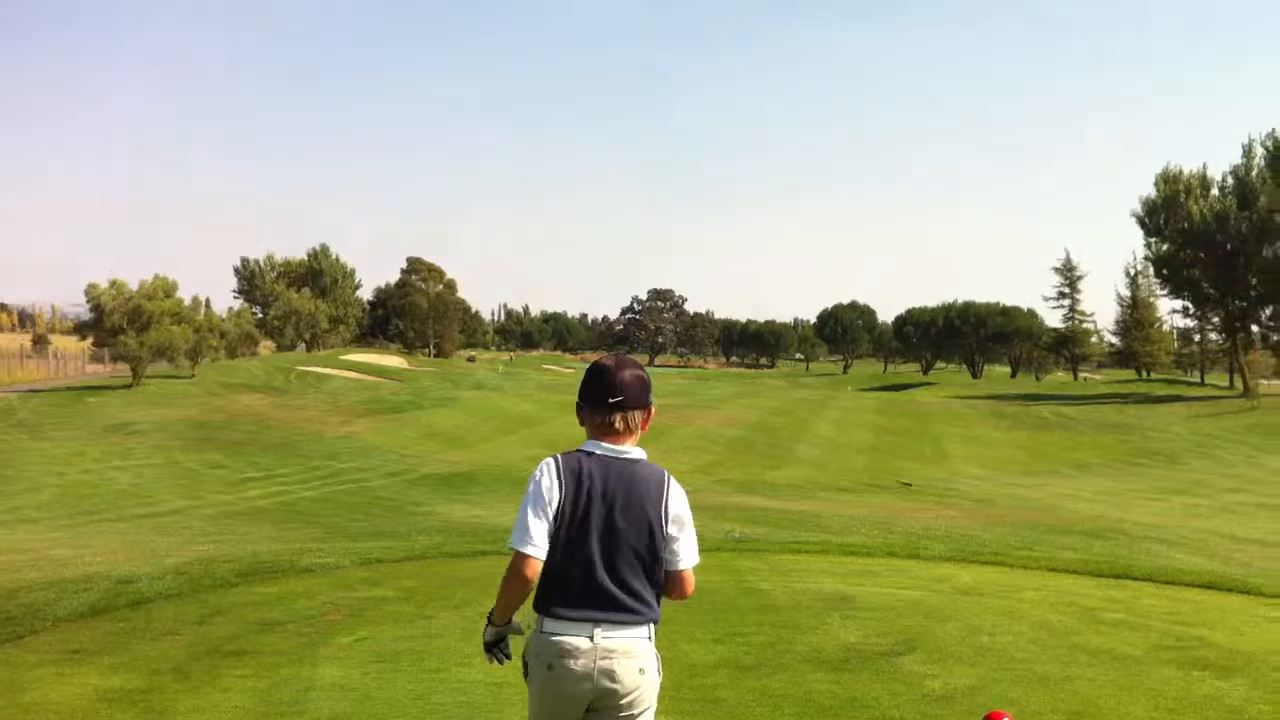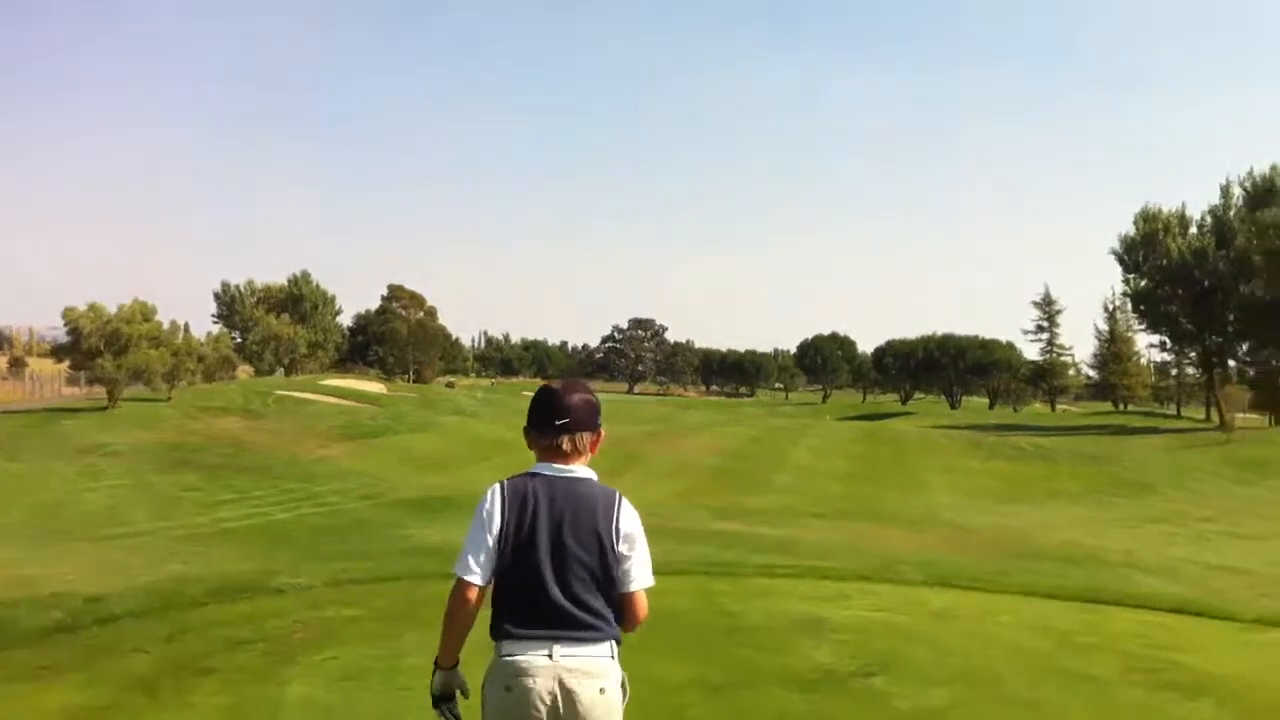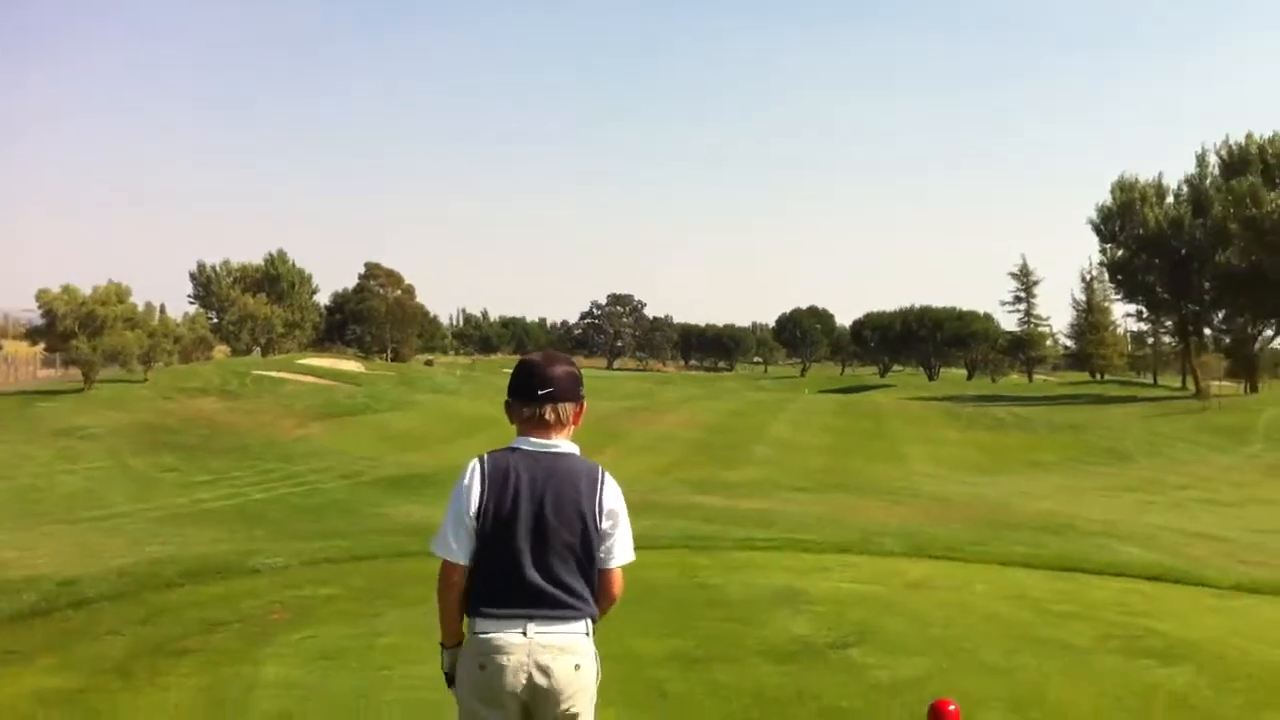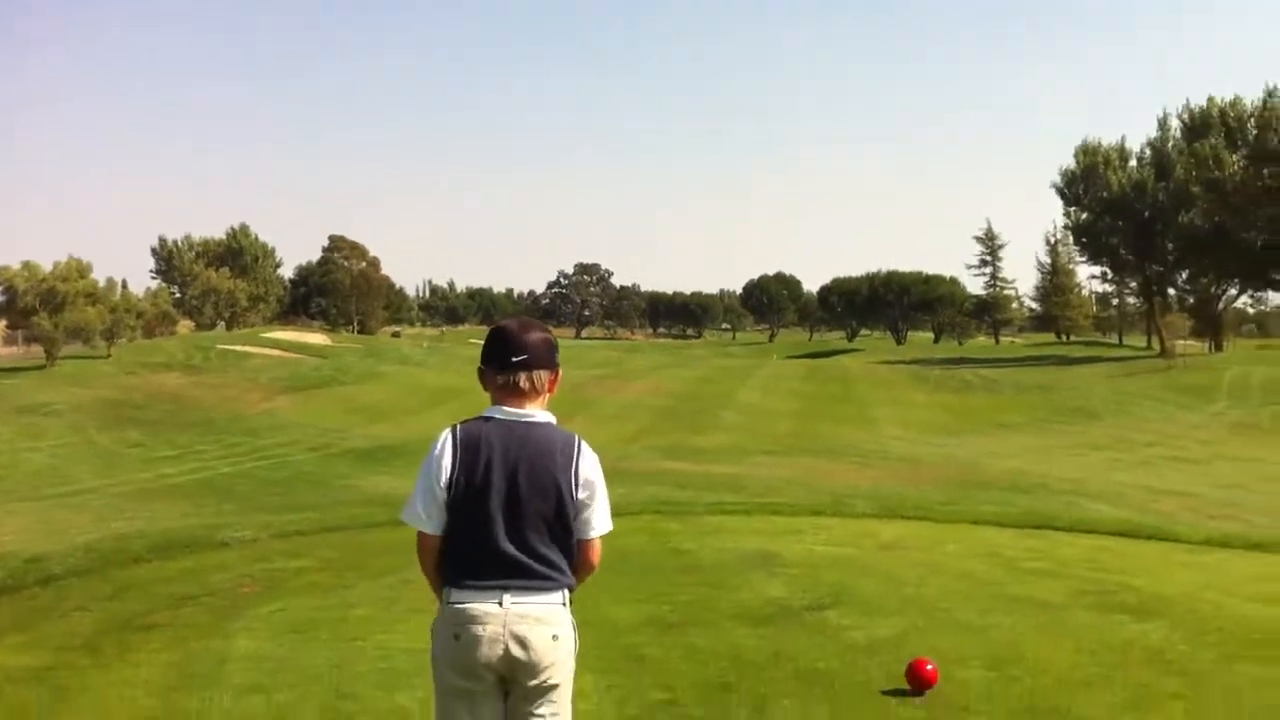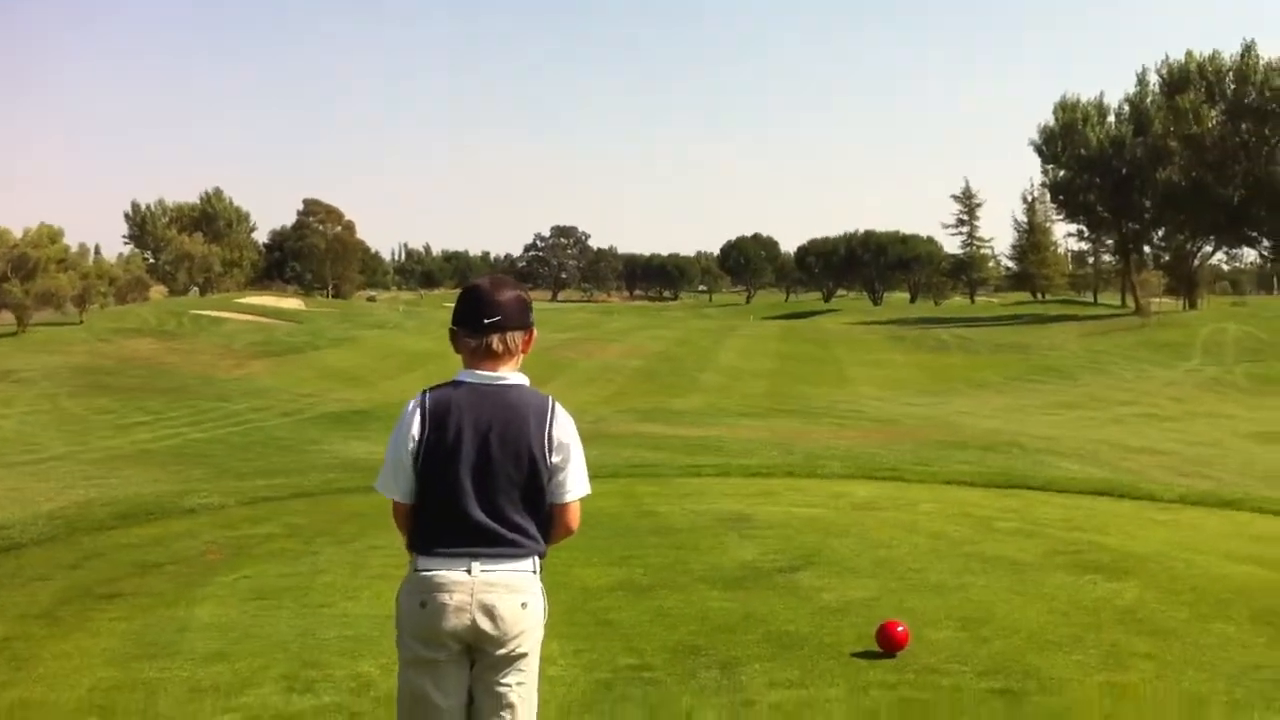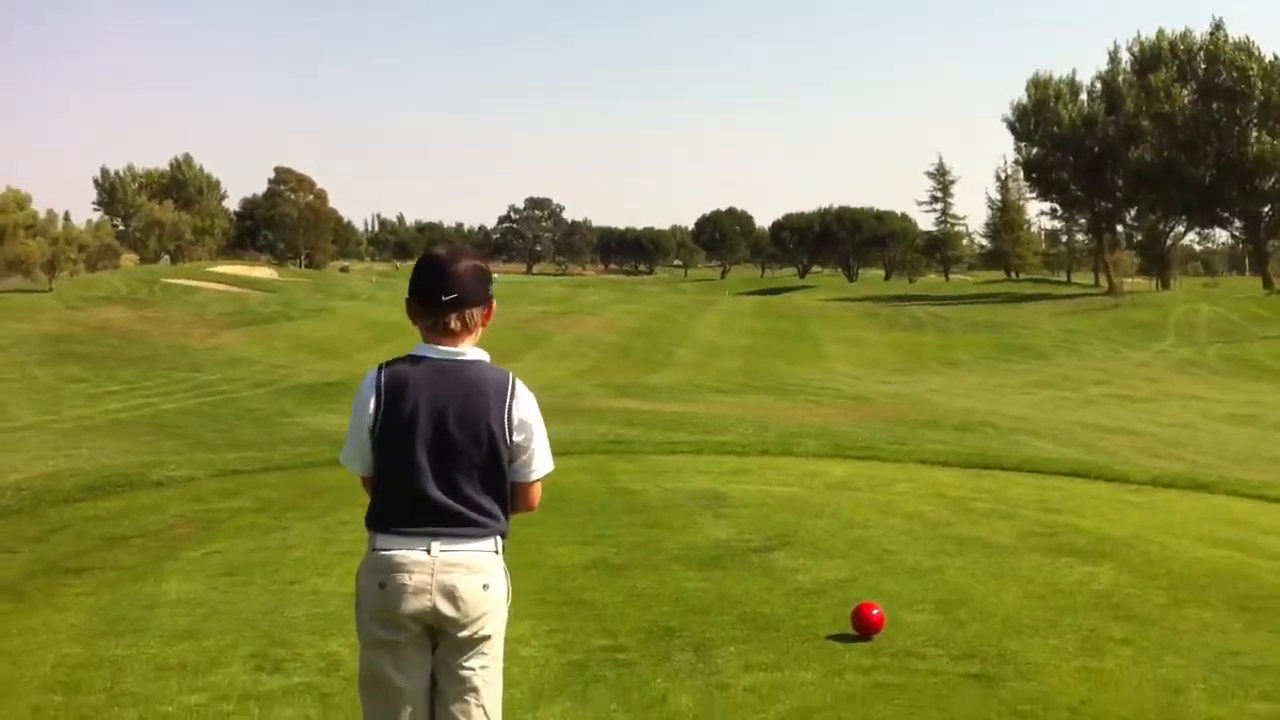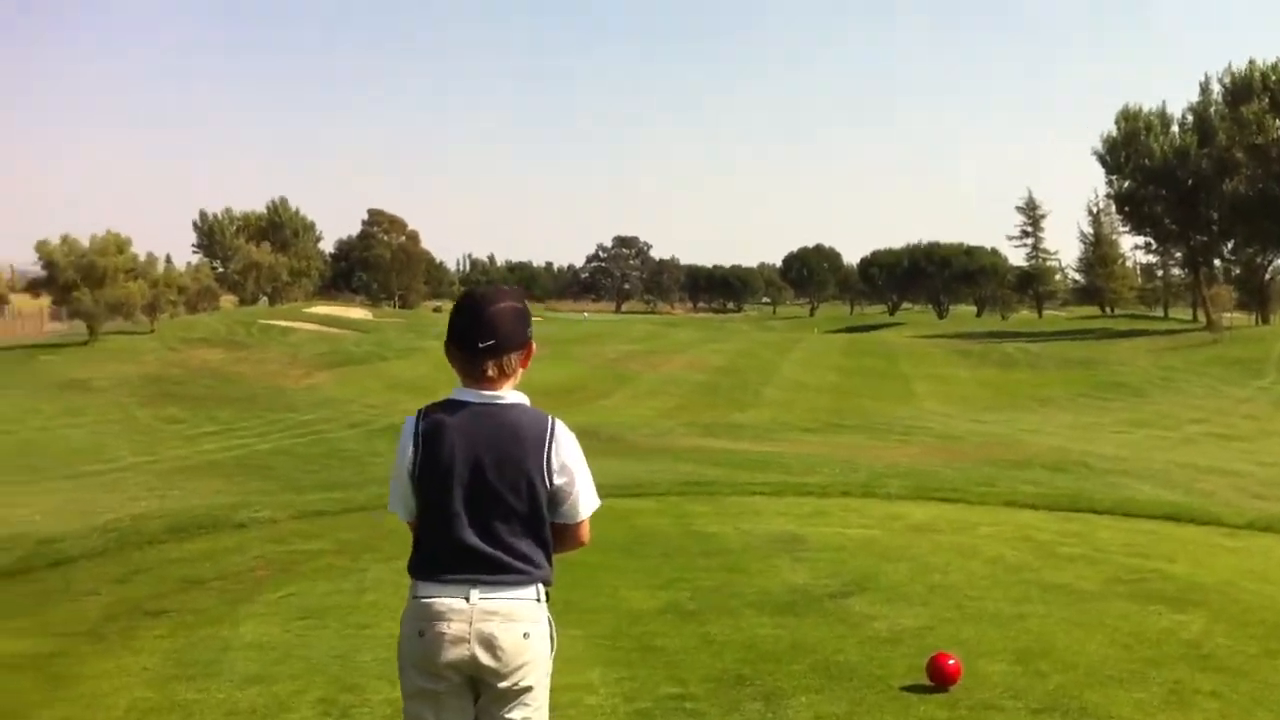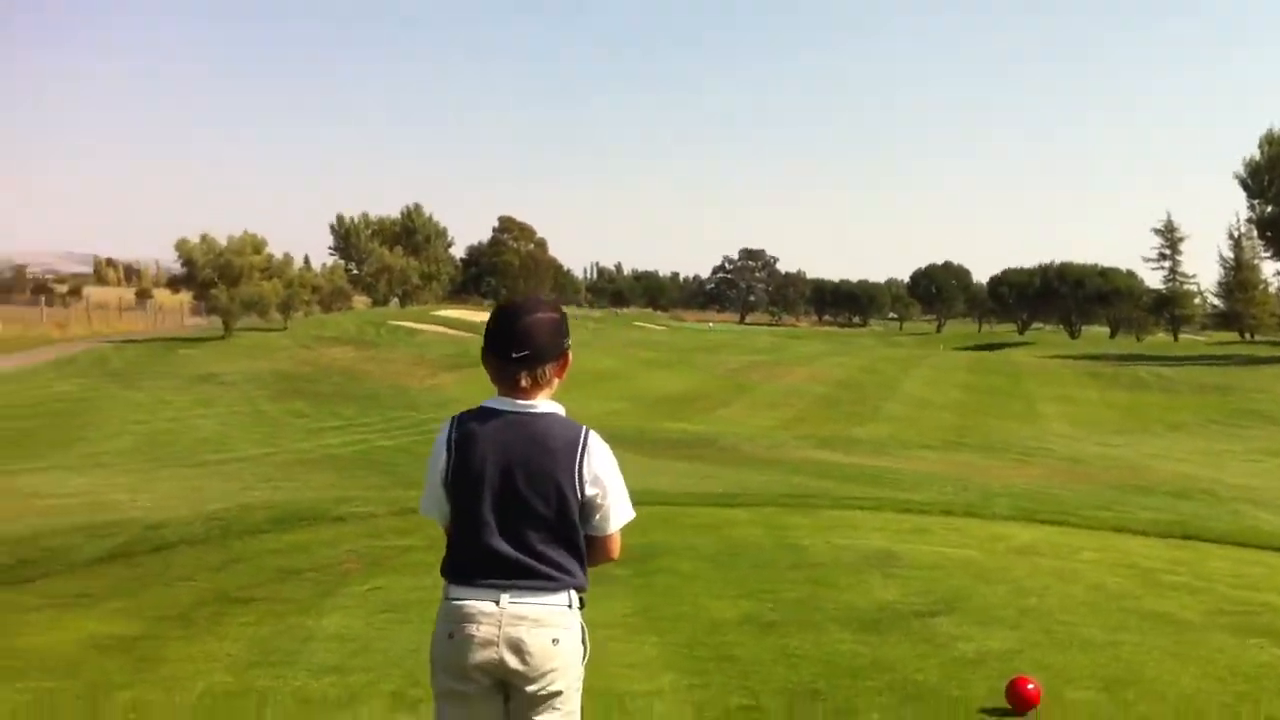
dt=0.3s
person 1, frame 1
left shoulder: (554, 473)
right shoulder: (665, 488)
left elbow: (527, 569)
right elbow: (683, 585)
left wrist: (498, 620)
left hip: (559, 647)
right hip: (630, 652)
person 1, frame 2
left shoulder: (501, 498)
right shoulder: (617, 508)
left elbow: (468, 595)
right elbow: (636, 610)
left wrist: (446, 666)
left hip: (518, 669)
right hip: (594, 672)
person 1, frame 3
left shoulder: (481, 473)
right shoulder: (599, 484)
left elbow: (453, 575)
right elbow: (611, 586)
left wrist: (451, 644)
left hip: (493, 649)
right hip: (569, 651)
person 1, frame 4
left shoulder: (453, 443)
right shoulder: (576, 453)
left elbow: (428, 545)
right elbow: (589, 556)
left hip: (467, 620)
right hip: (544, 621)
person 1, frame 5
left shoulder: (423, 409)
right shoulder: (550, 416)
left elbow: (403, 511)
right elbow: (567, 520)
left hip: (435, 588)
right hip: (513, 590)
person 1, frame 6
left shoulder: (381, 382)
right shoulder: (510, 393)
left elbow: (370, 479)
right elbow: (528, 495)
left hip: (393, 566)
right hip: (474, 570)
person 1, frame 7
left shoulder: (420, 428)
right shoulder: (550, 434)
left elbow: (416, 524)
right elbow: (577, 533)
left hip: (435, 614)
right hip: (517, 616)
person 1, frame 8
left shoulder: (457, 435)
right shoulder: (584, 446)
left elbow: (449, 528)
right elbow: (607, 547)
left hip: (465, 618)
right hip: (547, 623)
